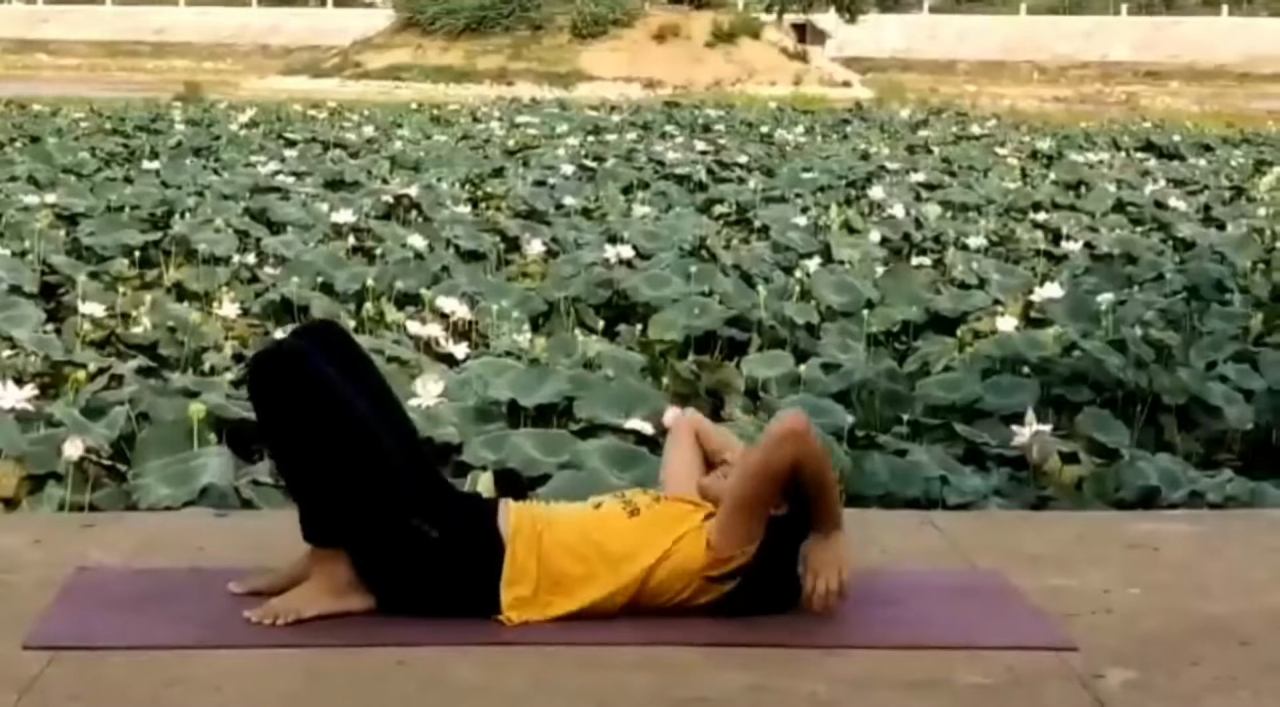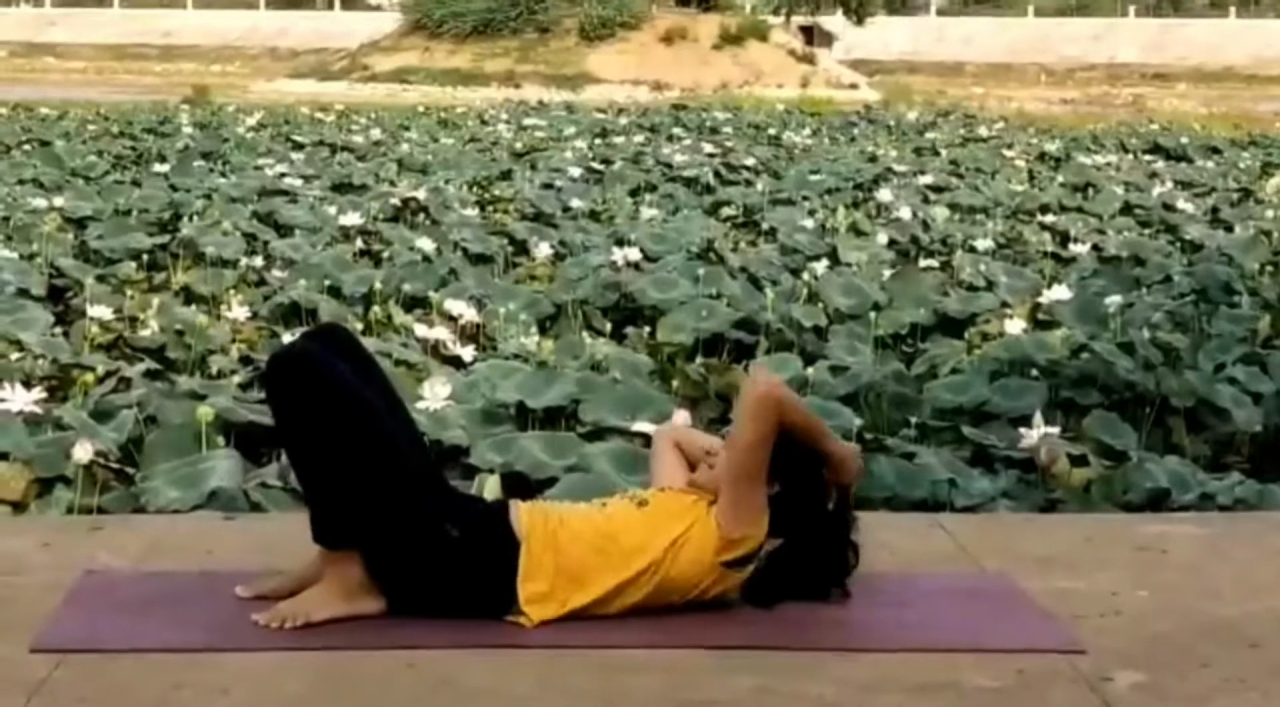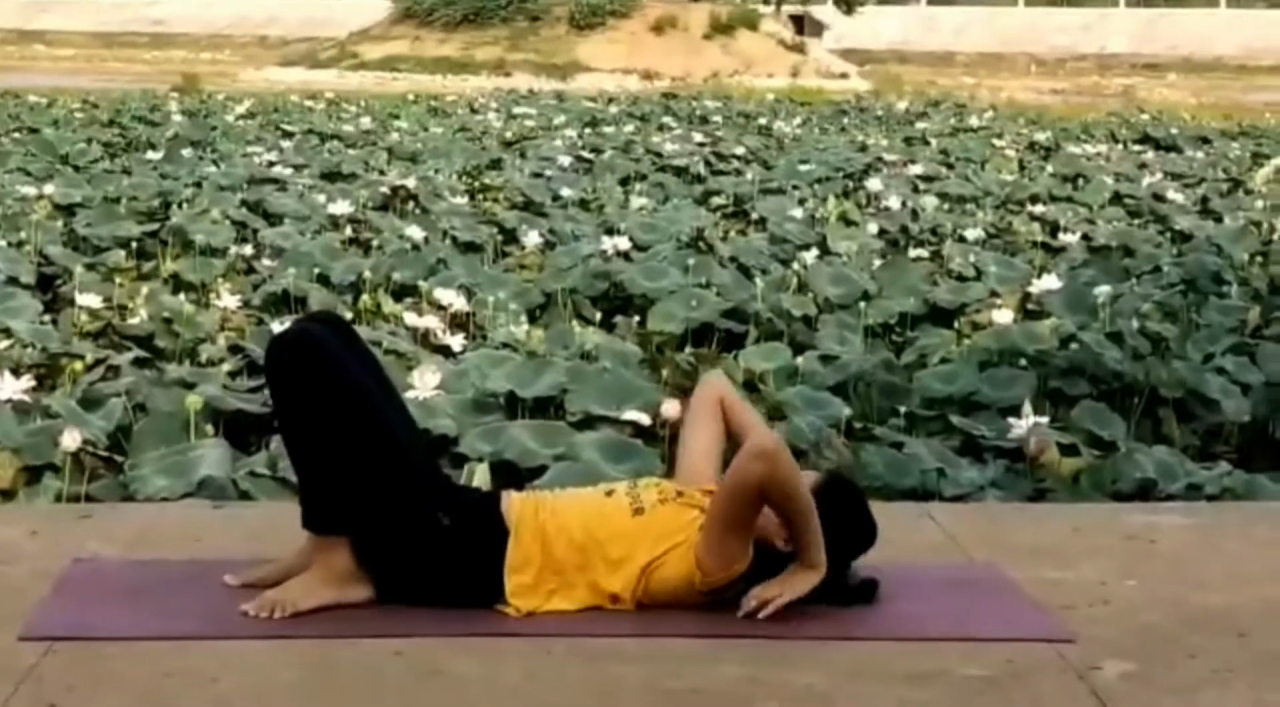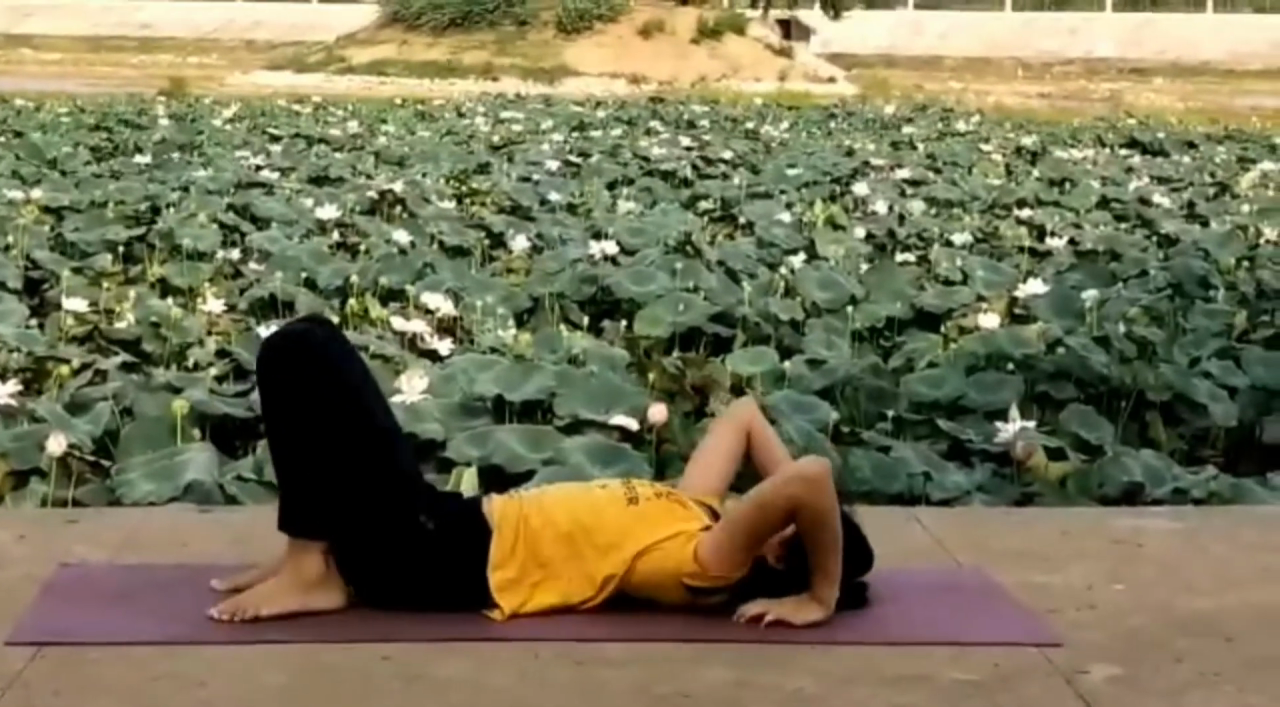
dt=0.5s
person 1, frame 1
left shoulder: (721, 549)
right shoulder: (691, 514)
left elbow: (794, 429)
right elbow: (687, 421)
left wrist: (827, 536)
right wrist: (756, 461)
left hip: (451, 566)
right hip: (467, 528)
left knee: (281, 368)
right knee: (321, 342)
left ankle: (339, 580)
right ankle: (331, 554)
person 1, frame 2
left shoulder: (732, 533)
right shoulder: (698, 510)
left elbow: (763, 393)
right elbow: (668, 434)
left wrist: (833, 454)
right wrist: (725, 454)
left hip: (467, 567)
right hip: (476, 529)
left knee: (298, 368)
right knee: (327, 345)
left ankle: (349, 581)
right ankle: (339, 558)
person 1, frame 3
left shoulder: (717, 564)
right shoulder: (701, 500)
left elbow: (765, 453)
right elbow: (713, 388)
right wrist: (786, 476)
left hip: (450, 557)
right hip: (469, 521)
left knee: (299, 352)
right knee: (321, 333)
left ankle: (337, 568)
right ankle: (330, 546)
person 1, frame 4
left shoulder: (709, 566)
right shoulder: (698, 513)
left elbow: (814, 474)
right elbow: (744, 412)
left wrist: (821, 599)
right wrist: (796, 493)
left hip: (434, 558)
right hip: (455, 527)
left knee: (294, 353)
right knee: (312, 339)
left ankle: (312, 573)
right ankle: (314, 552)
